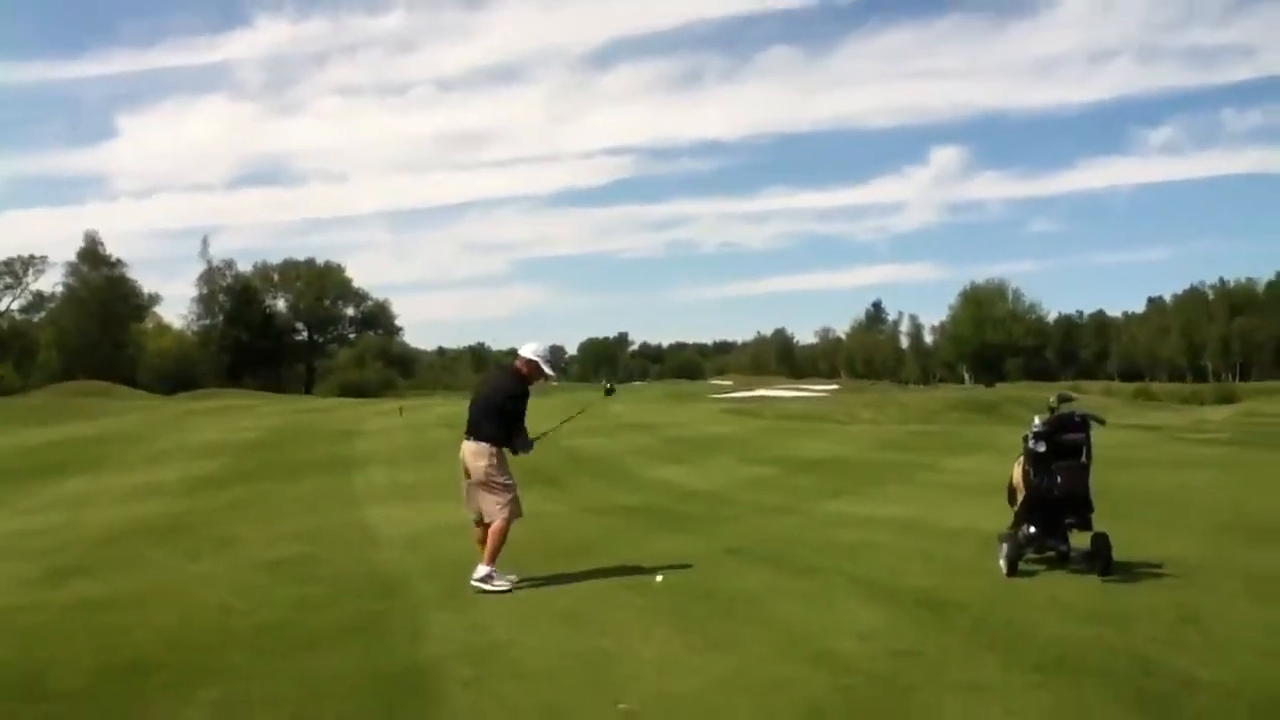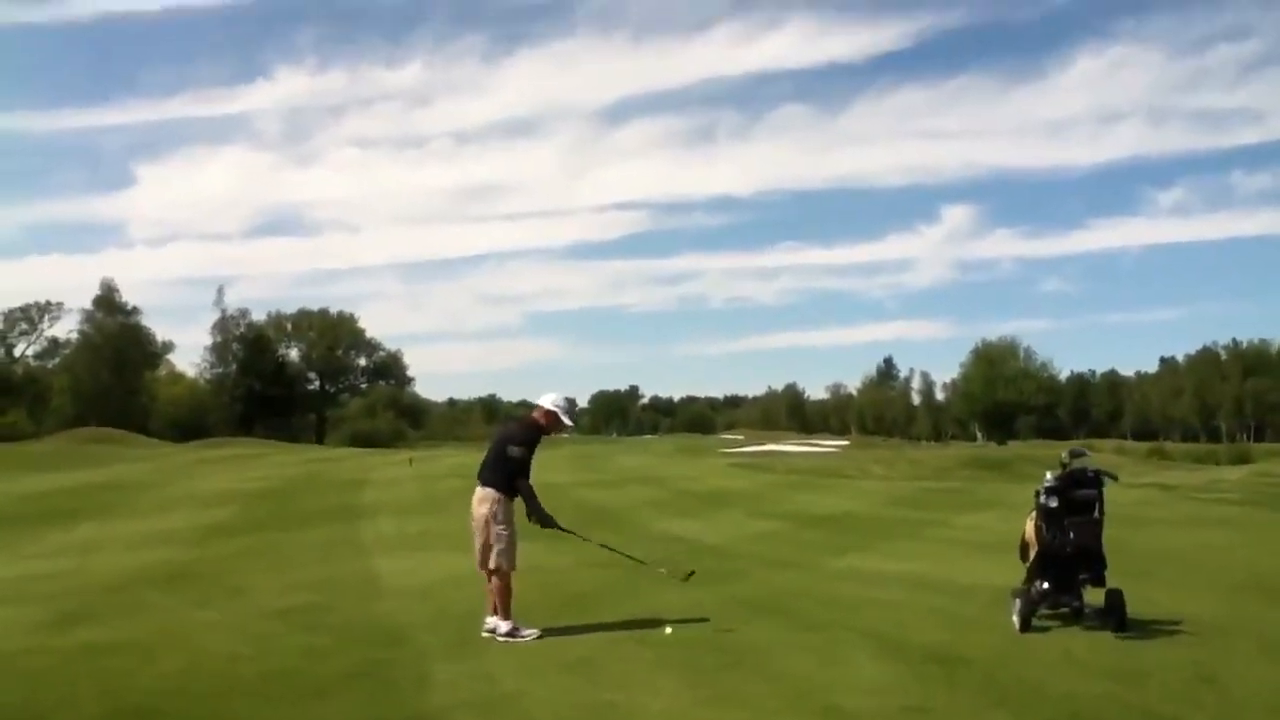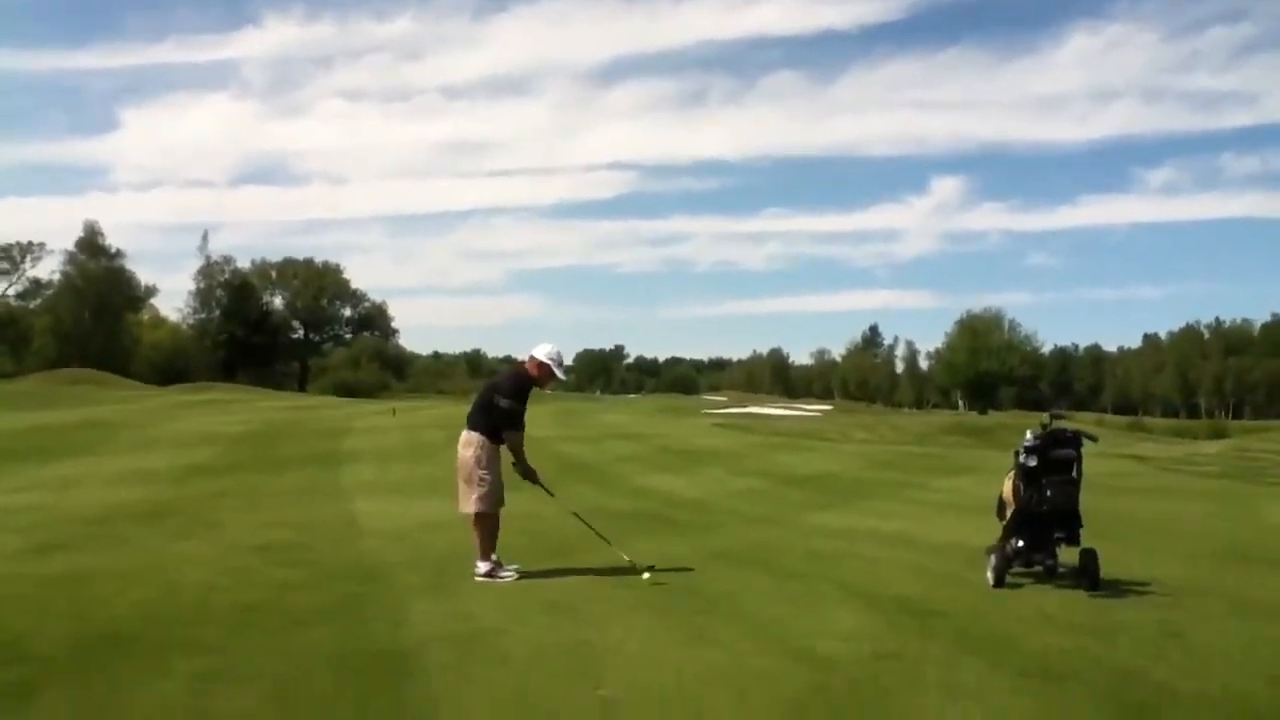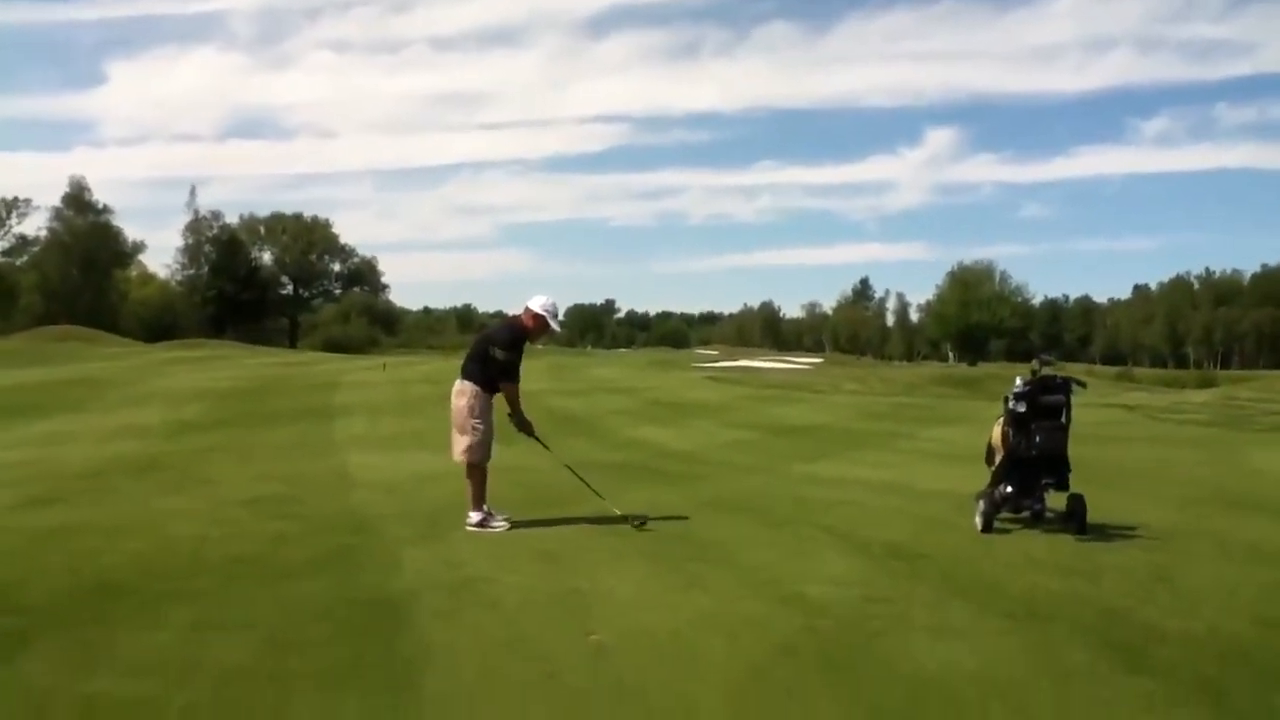
dt=0.4s
person 1, frame 1
left shoulder: (494, 376)
right shoulder: (516, 387)
right elbow: (517, 431)
left wrist: (516, 442)
right wrist: (524, 444)
left hip: (470, 447)
right hip: (487, 451)
left knee: (484, 515)
right knee: (504, 512)
left ankle: (487, 568)
right ankle: (484, 570)
person 1, frame 2
left shoulder: (521, 429)
right shoulder: (524, 434)
right elbow: (519, 478)
left wrist: (532, 508)
right wrist: (538, 510)
left hip: (490, 496)
right hip: (494, 499)
left knee: (494, 564)
right knee: (502, 565)
left ankle: (492, 620)
right ankle: (505, 625)
person 1, frame 3
left shoulder: (520, 382)
right shoulder: (512, 384)
left elbow: (515, 427)
right elbow: (508, 430)
left wrist: (521, 462)
right wrist: (522, 463)
left hip: (487, 444)
right hip: (478, 443)
left knee: (492, 505)
right knee: (483, 506)
left ankle: (490, 558)
right ankle: (484, 565)
person 1, frame 4
left shoulder: (514, 333)
right shoulder: (506, 335)
left elbow: (510, 378)
right elbow: (505, 381)
left wrist: (517, 414)
right wrist: (518, 415)
left hip: (479, 393)
right hip: (471, 392)
left knee: (480, 455)
right knee: (476, 456)
left ankle: (481, 509)
right ankle: (476, 515)
